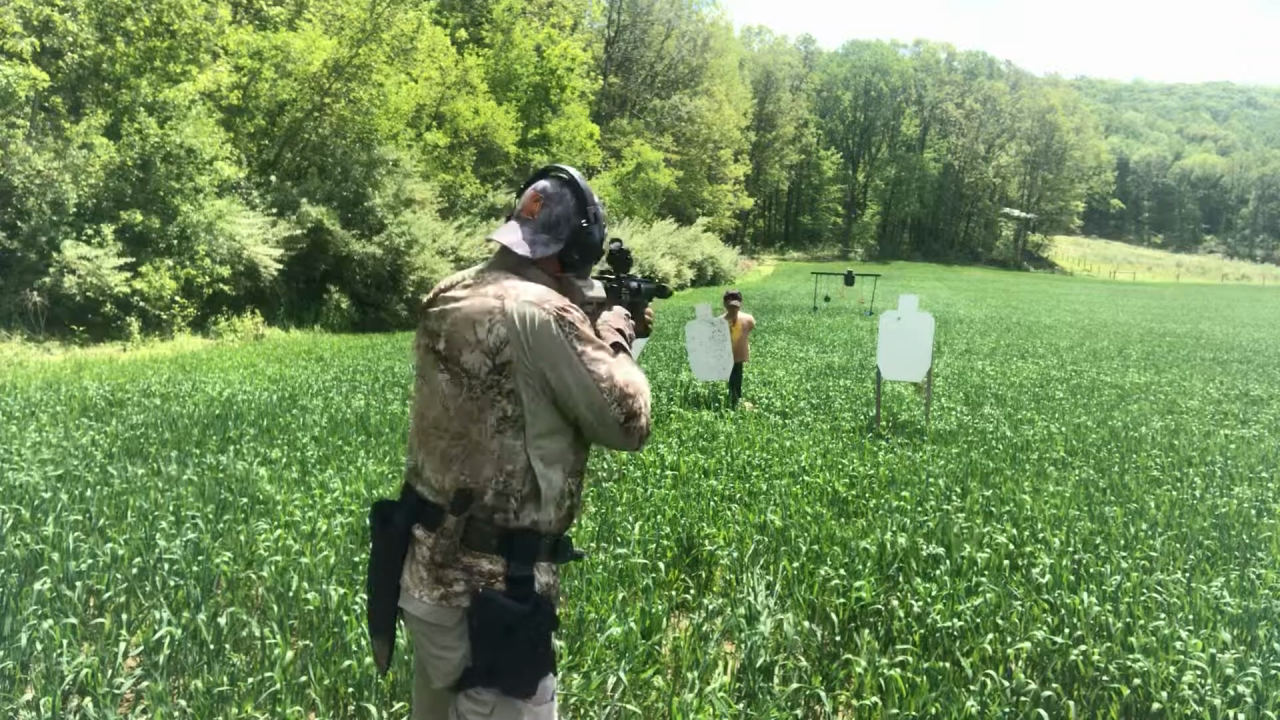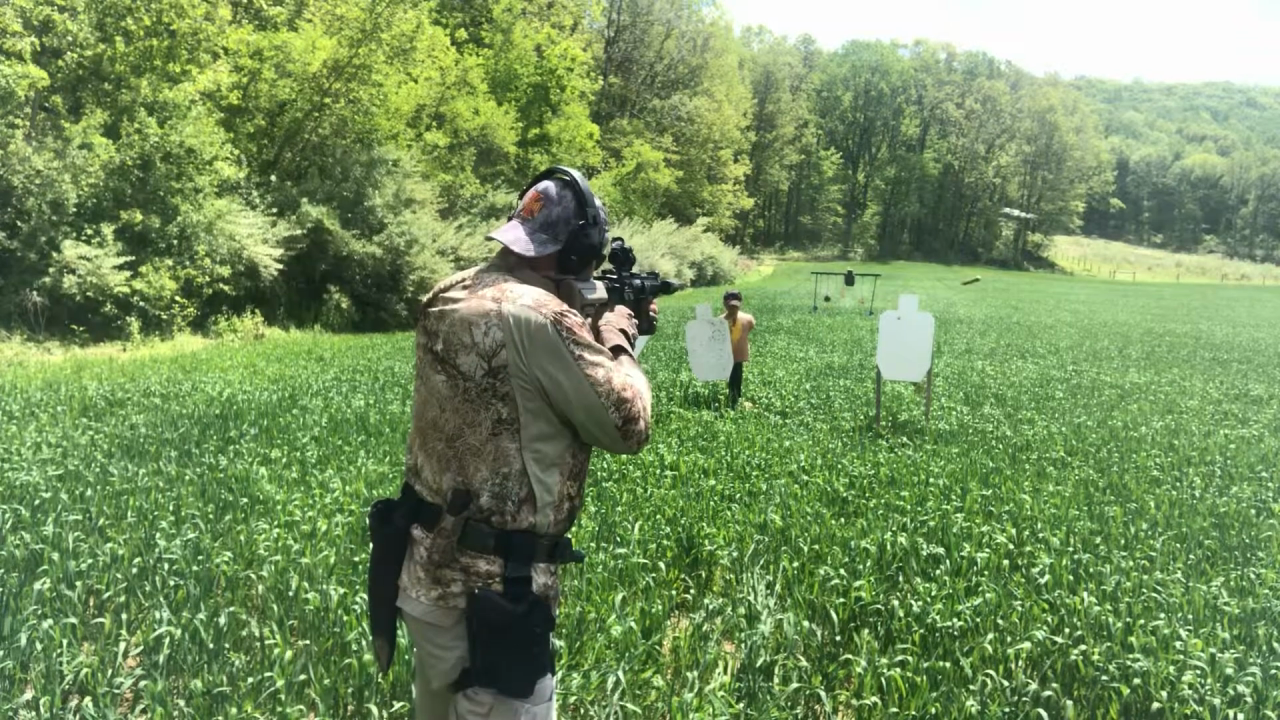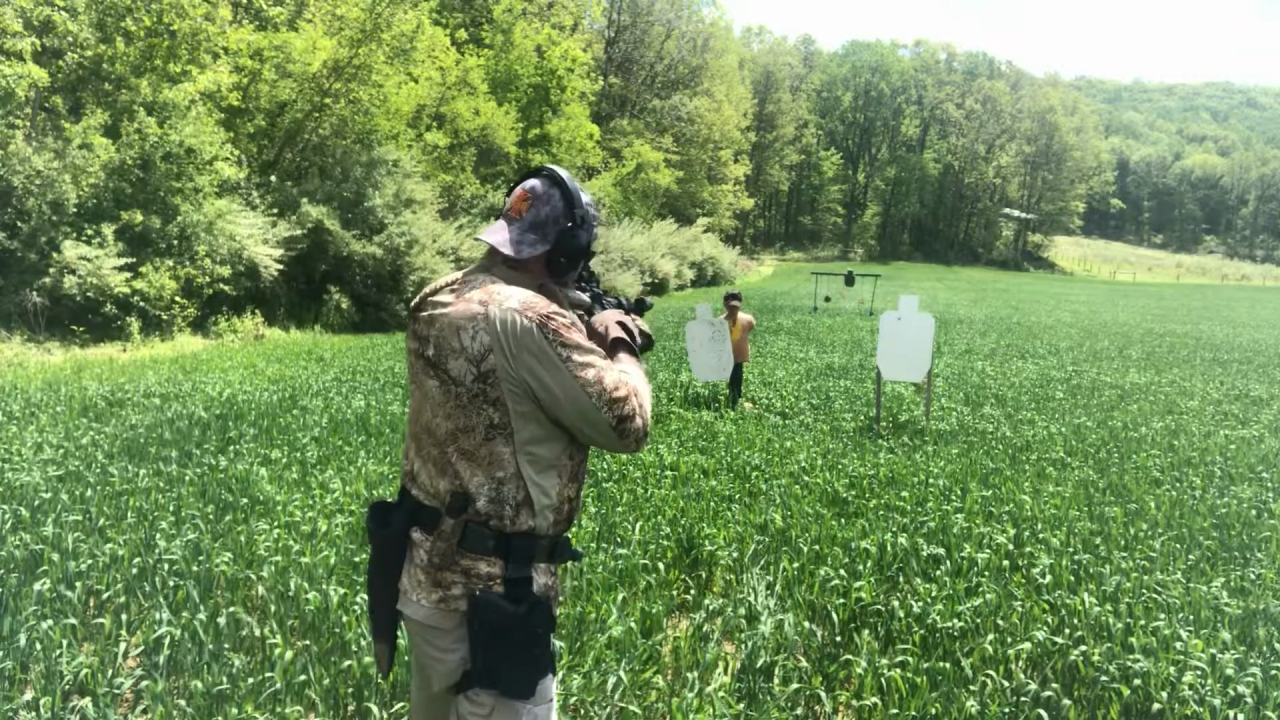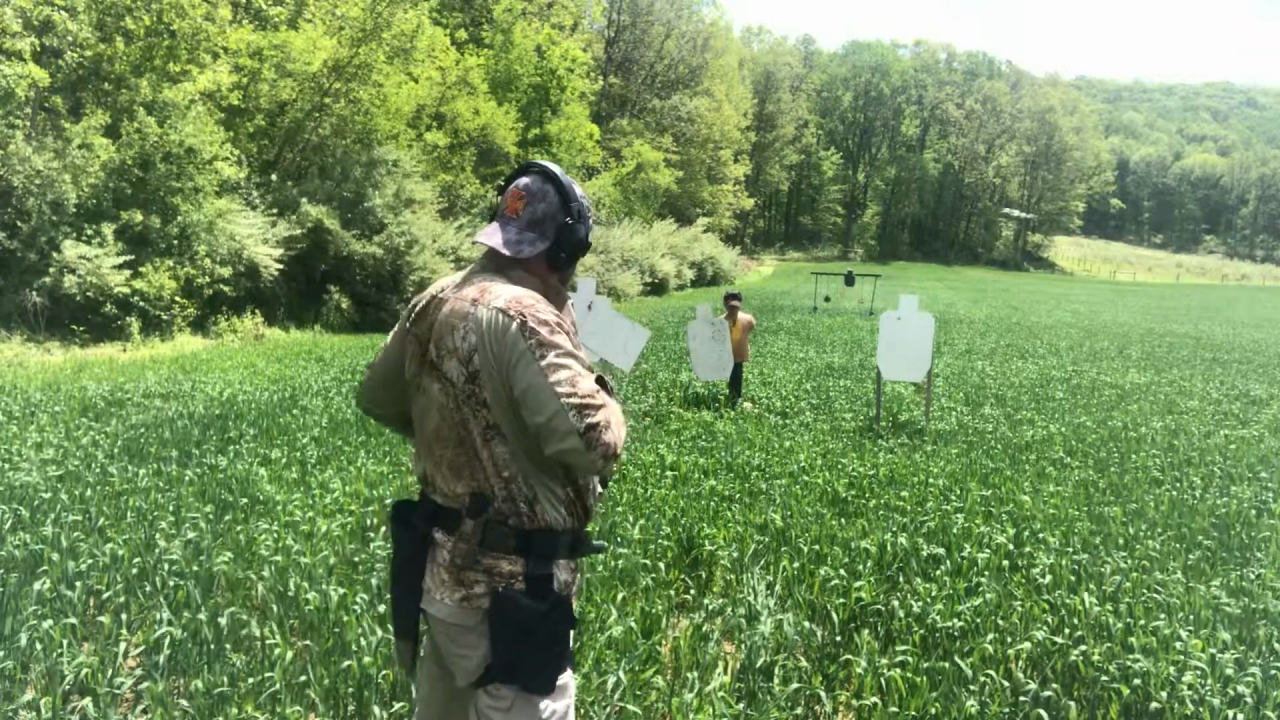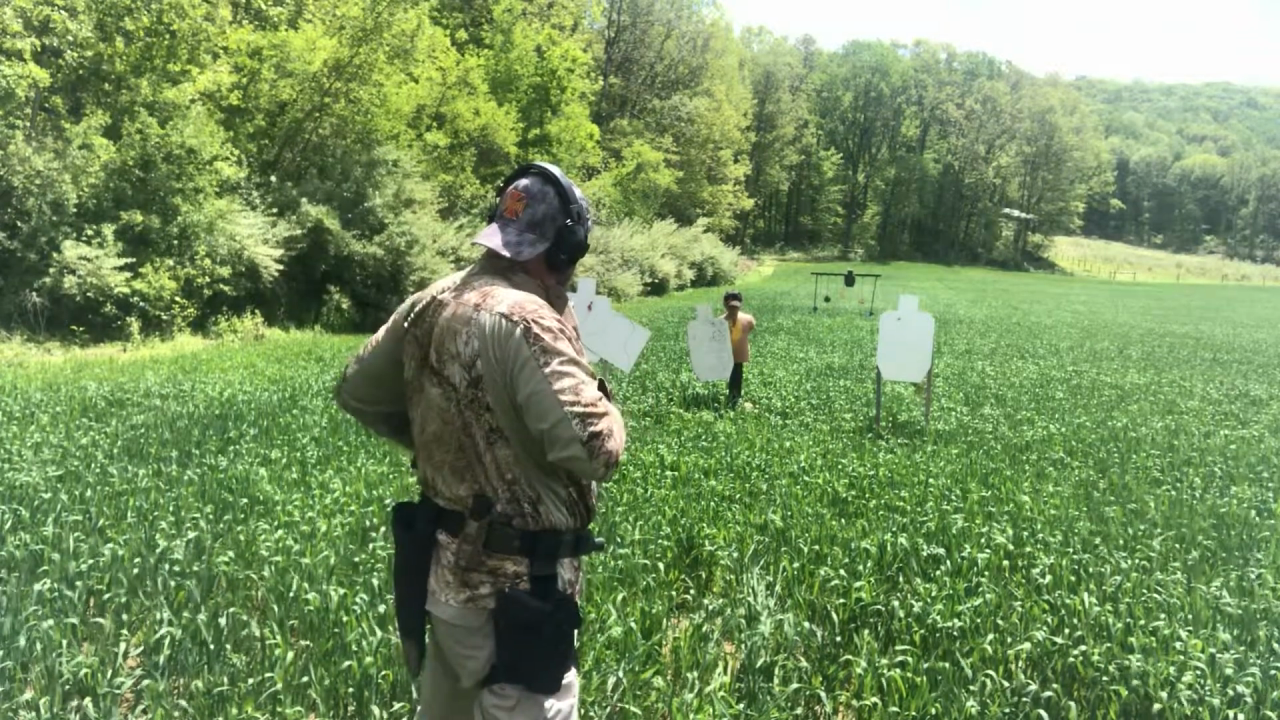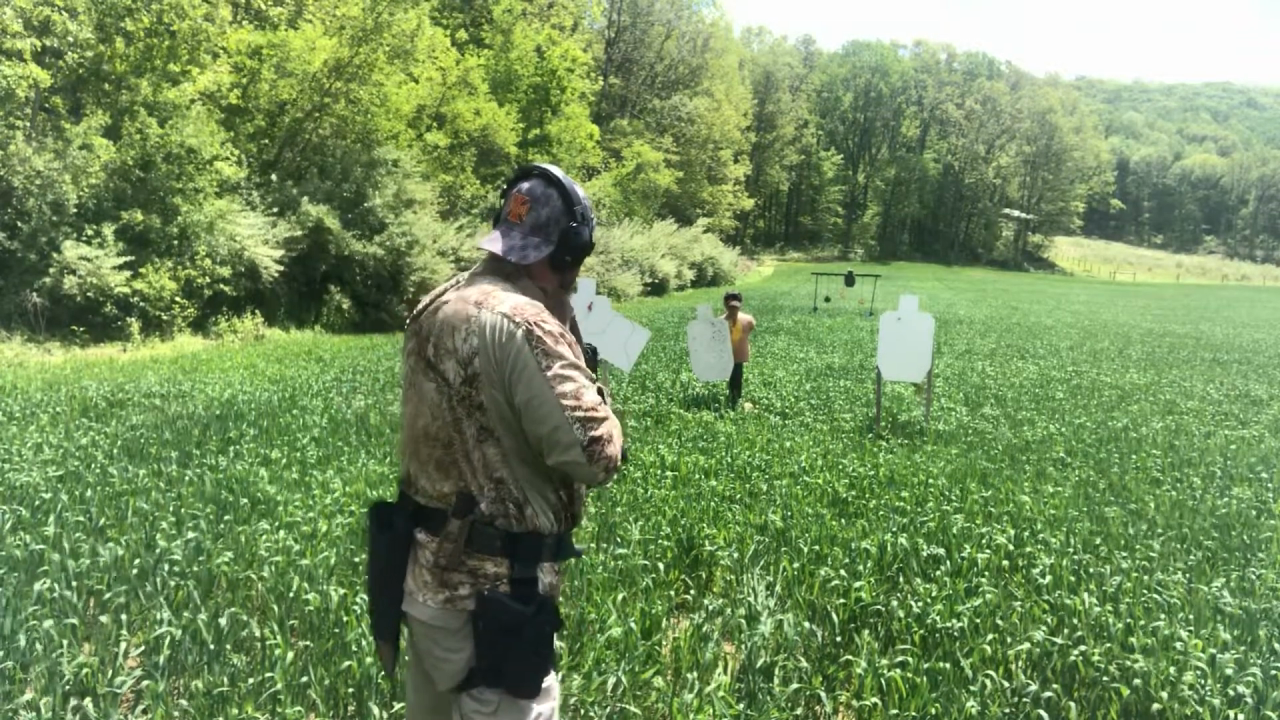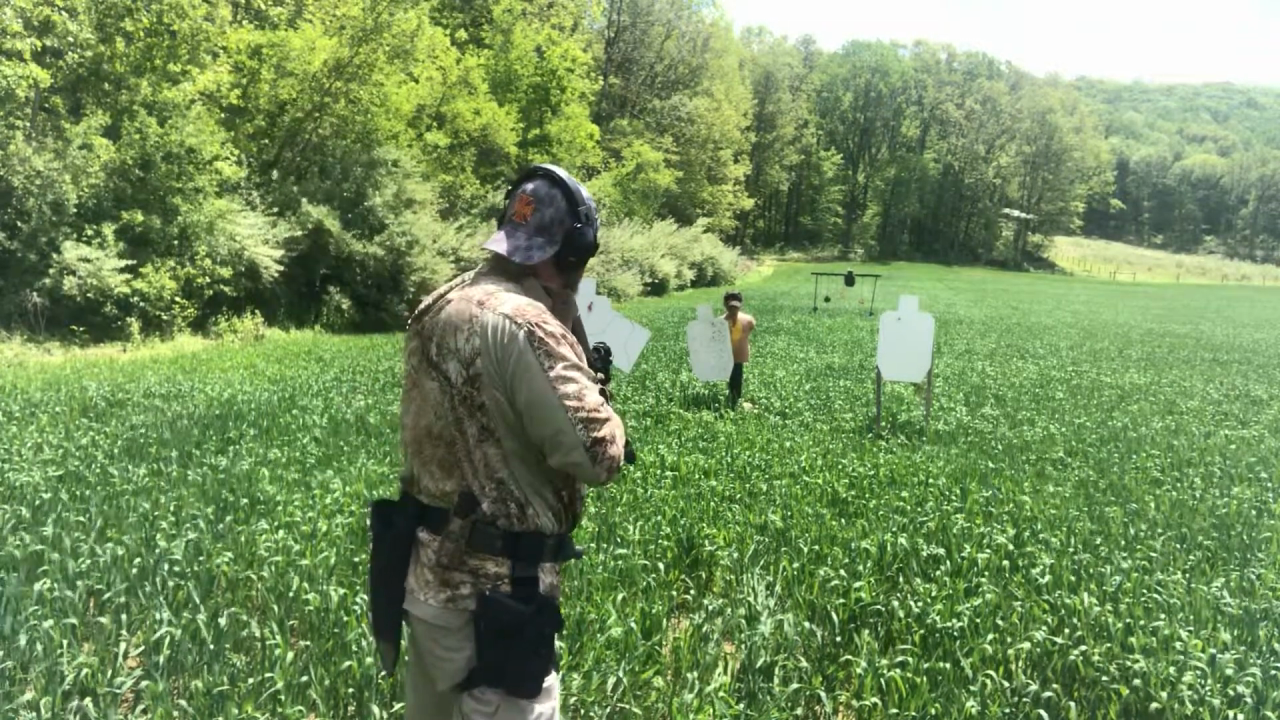
dt=0.7s
person 1, frame 1
left shoulder: (446, 298)
right shoulder: (541, 315)
right elbow: (626, 423)
left wrist: (592, 323)
right wrist: (615, 334)
left hip: (425, 570)
right hip: (490, 585)
person 1, frame 2
left shoulder: (446, 299)
right shoulder: (540, 318)
right elbow: (627, 426)
left wrist: (590, 330)
right wrist: (617, 338)
left hip: (426, 569)
right hip: (491, 586)
person 1, frame 3
left shoulder: (435, 301)
right shoulder: (530, 322)
right elbow: (626, 424)
left wrist: (582, 338)
right wrist: (618, 345)
left hip: (425, 569)
right hip: (490, 585)
person 1, frame 4
left shoulder: (433, 302)
right shoulder: (523, 318)
left elbow: (378, 399)
right elbow: (590, 442)
right wrist: (602, 396)
left hip: (443, 567)
right hip: (511, 581)
person 1, frame 5
left shoulder: (428, 305)
right shoulder: (525, 323)
left elbow: (358, 395)
right elbow: (592, 449)
right wrist: (602, 407)
left hip: (444, 566)
right hip: (512, 582)
person 1, frame 6
left shoulder: (436, 306)
right shoulder: (524, 325)
right elbow: (592, 454)
right wrist: (596, 400)
left hip: (428, 570)
right hip: (492, 586)
person 1, frame 7
left shoulder: (437, 305)
right shoulder: (526, 326)
right elbow: (596, 455)
right wrist: (597, 401)
left hip: (427, 569)
right hip: (492, 586)
